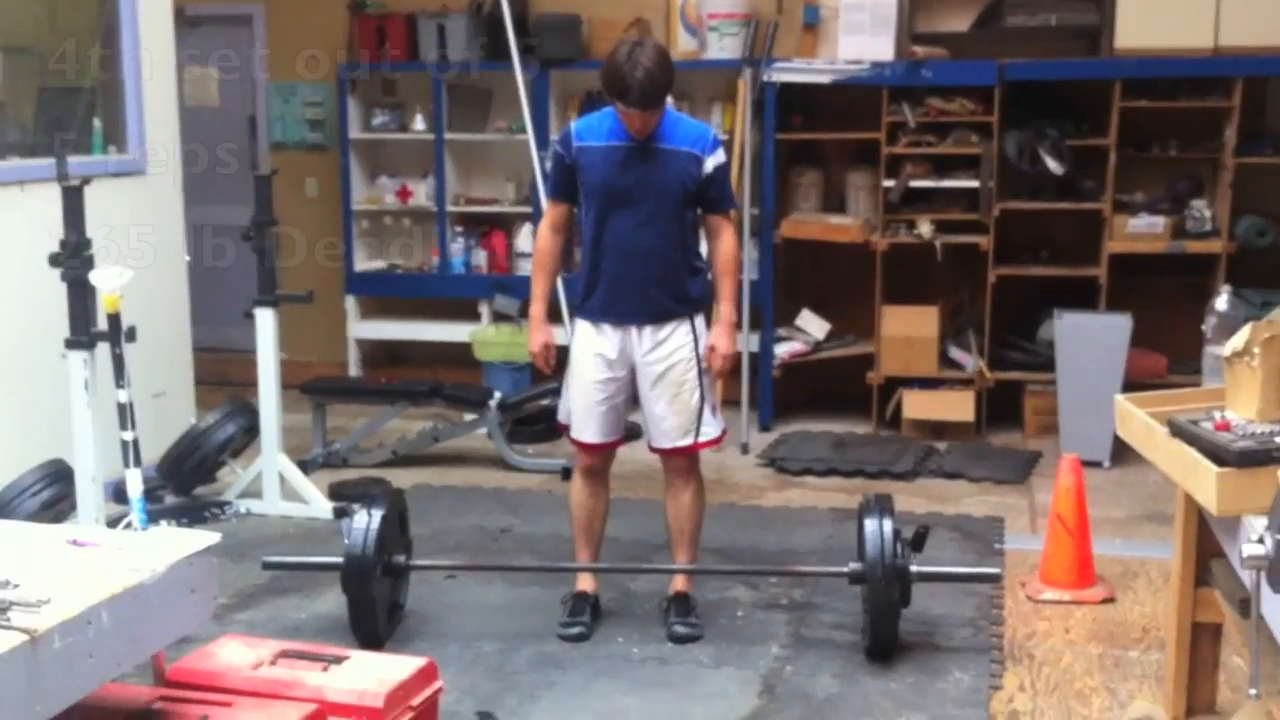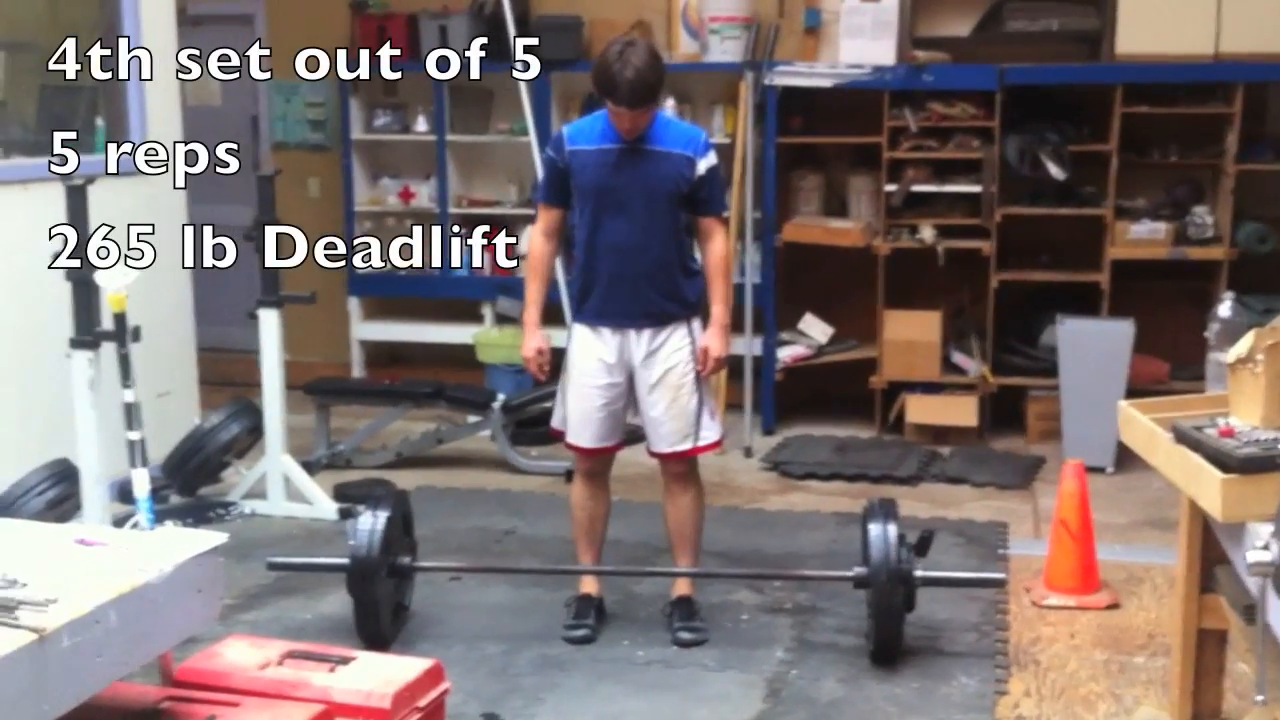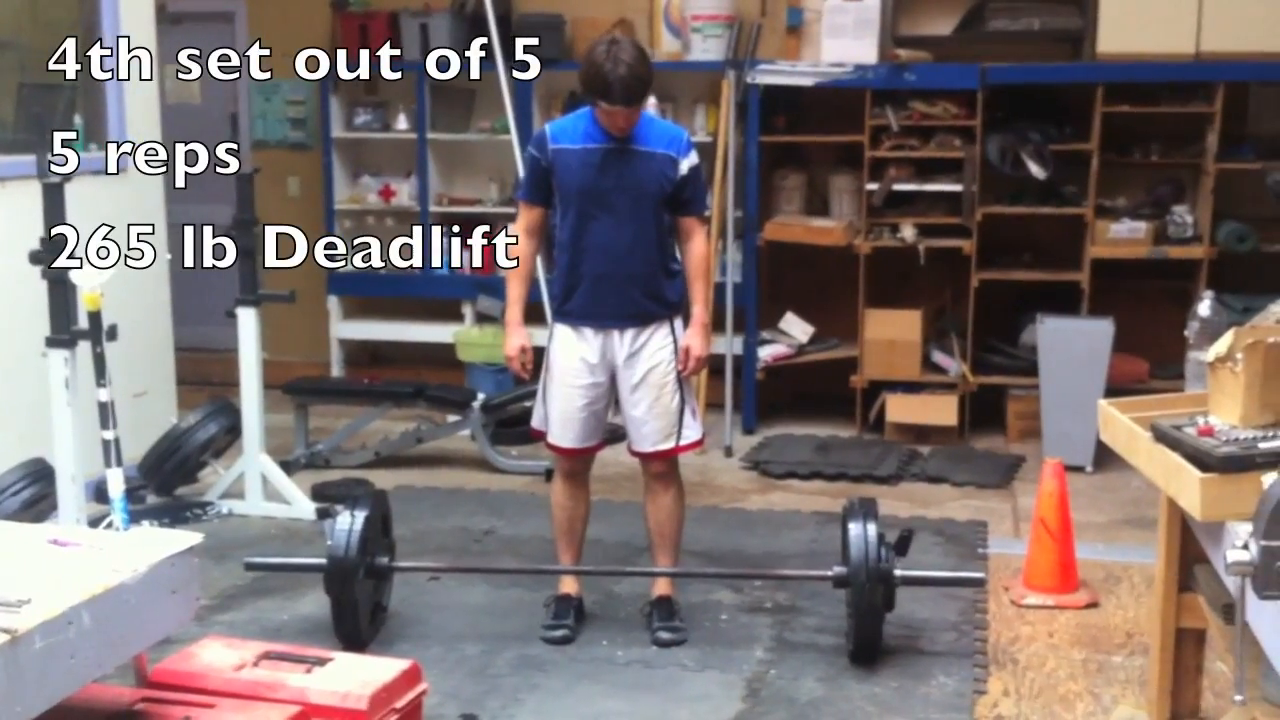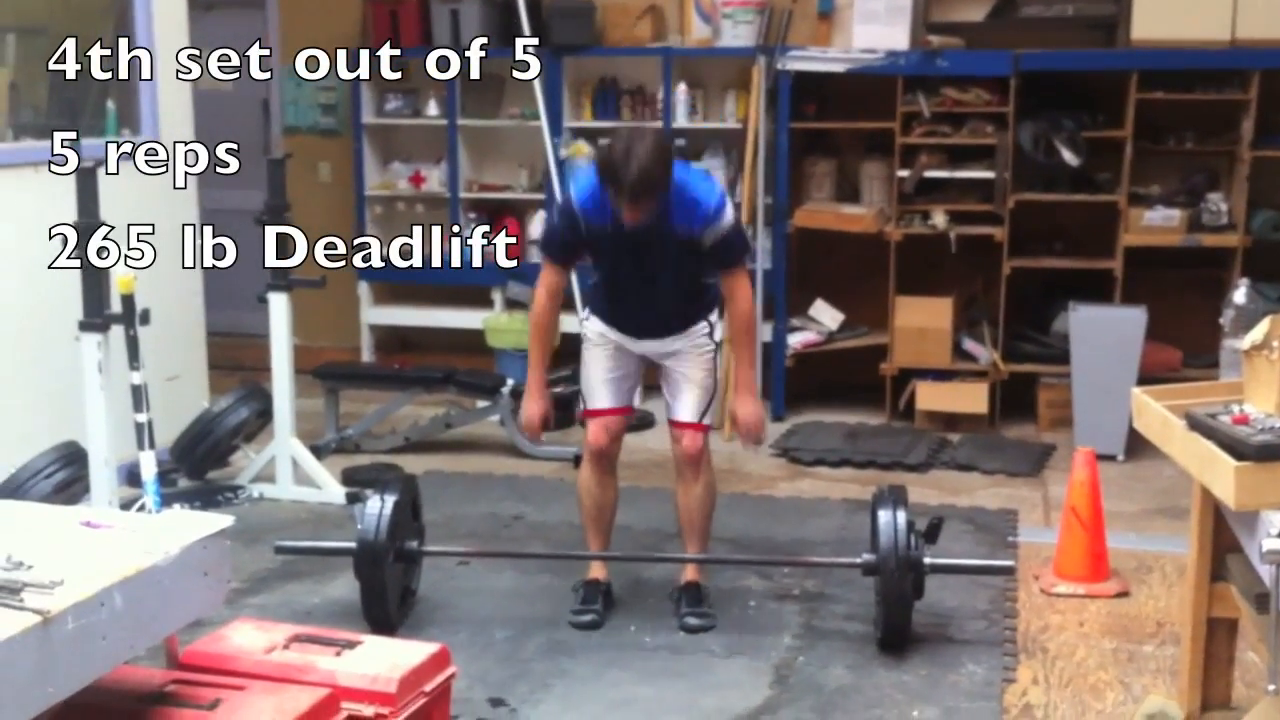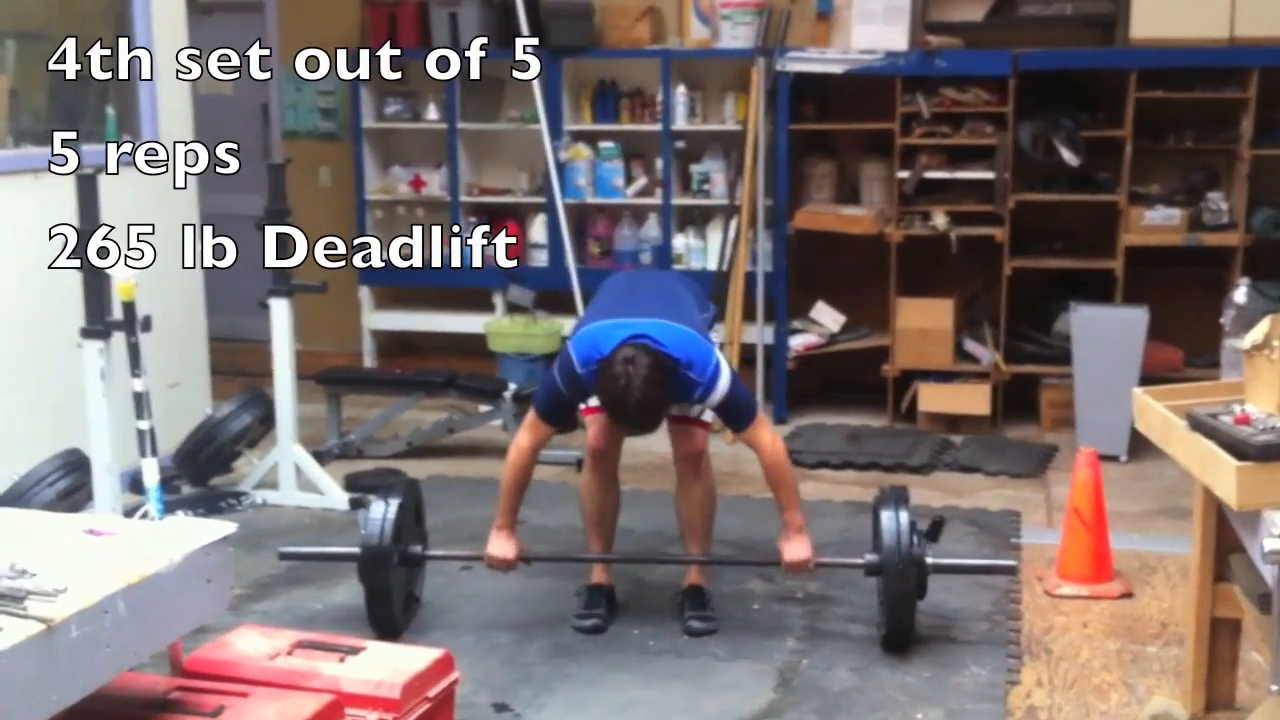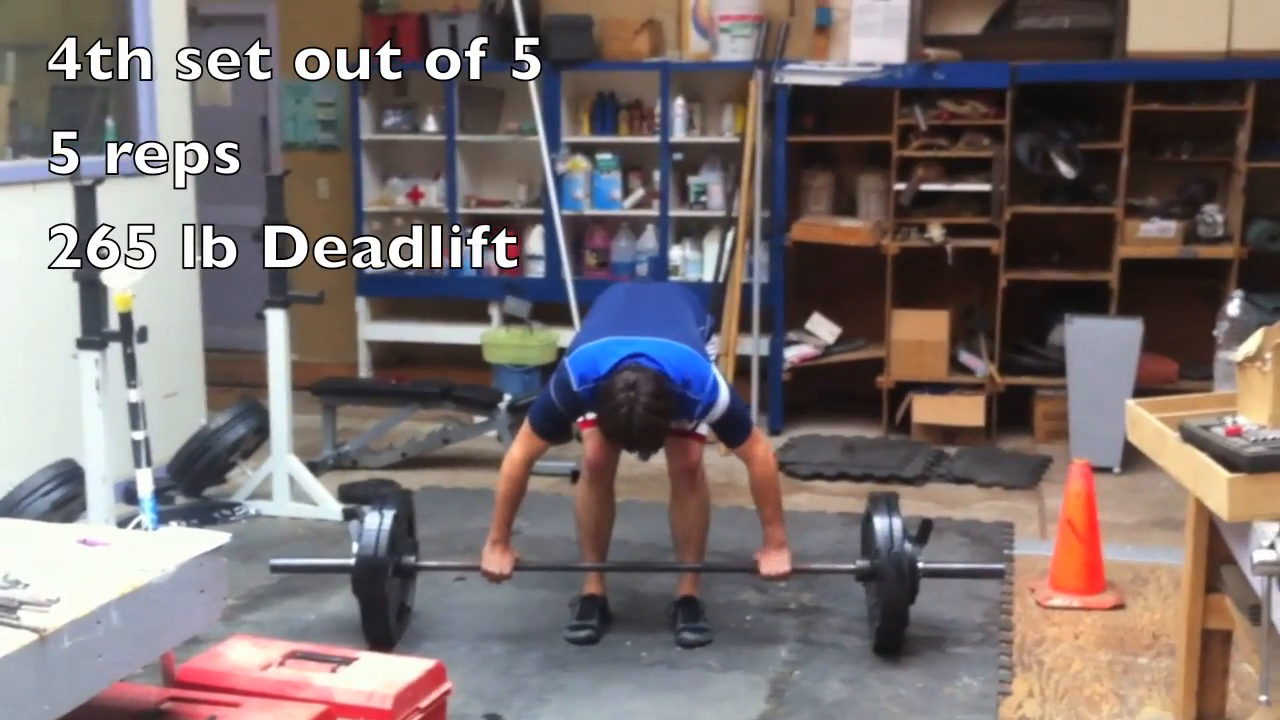
dt=0.7s
person 1, frame 1
left shoulder: (700, 145)
right shoulder: (577, 140)
left elbow: (722, 235)
right elbow: (553, 228)
left wrist: (725, 322)
right wrist: (537, 314)
left hip: (674, 324)
right hip: (597, 323)
left knee: (681, 457)
right knee: (589, 457)
left ankle: (681, 588)
right ankle: (585, 586)
person 1, frame 2
left shoulder: (692, 147)
right shoulder: (569, 144)
left elbow: (713, 237)
right elbow: (545, 234)
left wrist: (718, 324)
right wrist: (532, 323)
left hip: (672, 329)
right hip: (594, 328)
left knee: (679, 462)
right knee: (589, 461)
left ankle: (684, 591)
right ankle: (588, 588)
person 1, frame 3
left shoulder: (674, 146)
right shoulder: (552, 142)
left elbow: (693, 237)
right elbow: (527, 233)
left wrist: (699, 322)
right wrist: (514, 322)
left hip: (654, 329)
right hip: (575, 328)
left knee: (660, 463)
right knee: (570, 461)
left ankle: (663, 591)
right ankle: (568, 588)
person 1, frame 4
left shoulder: (706, 201)
right shoulder: (580, 199)
left elbow: (738, 292)
right elbow: (550, 290)
left wrist: (744, 389)
right wrist: (536, 386)
left hip: (687, 326)
right hip: (611, 325)
left knee: (691, 449)
right knee: (599, 443)
left ankle: (692, 577)
right ankle: (596, 574)
person 1, frame 5
left shoulder: (700, 364)
right shoulder: (580, 361)
left elbow: (766, 441)
right elbow: (526, 441)
left wrist: (795, 530)
right wrist: (503, 529)
left knee: (692, 450)
right knee: (599, 446)
left ankle: (696, 581)
right ankle: (599, 579)
person 1, frame 6
left shoulder: (699, 384)
right shoulder: (576, 379)
left elbow: (759, 456)
right elbow: (521, 454)
left wrist: (775, 544)
right wrist: (498, 542)
left knee: (688, 465)
right knee: (596, 462)
left ankle: (688, 595)
right ankle: (593, 592)
